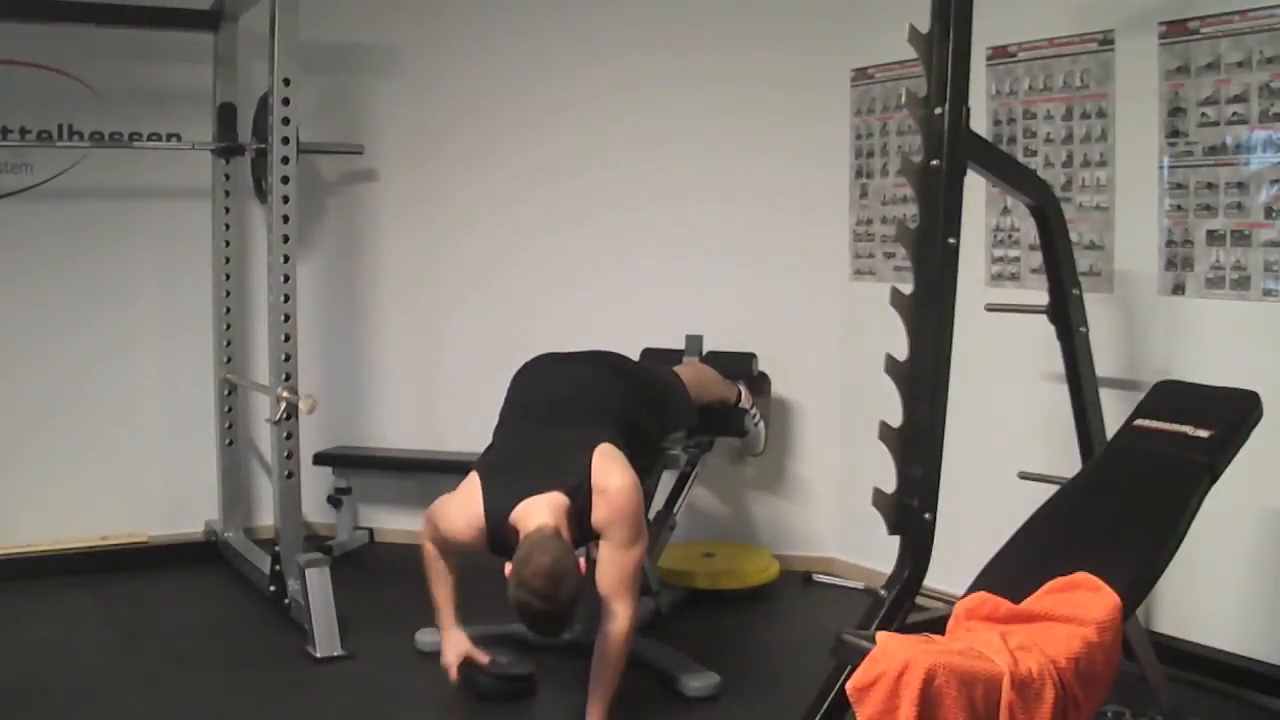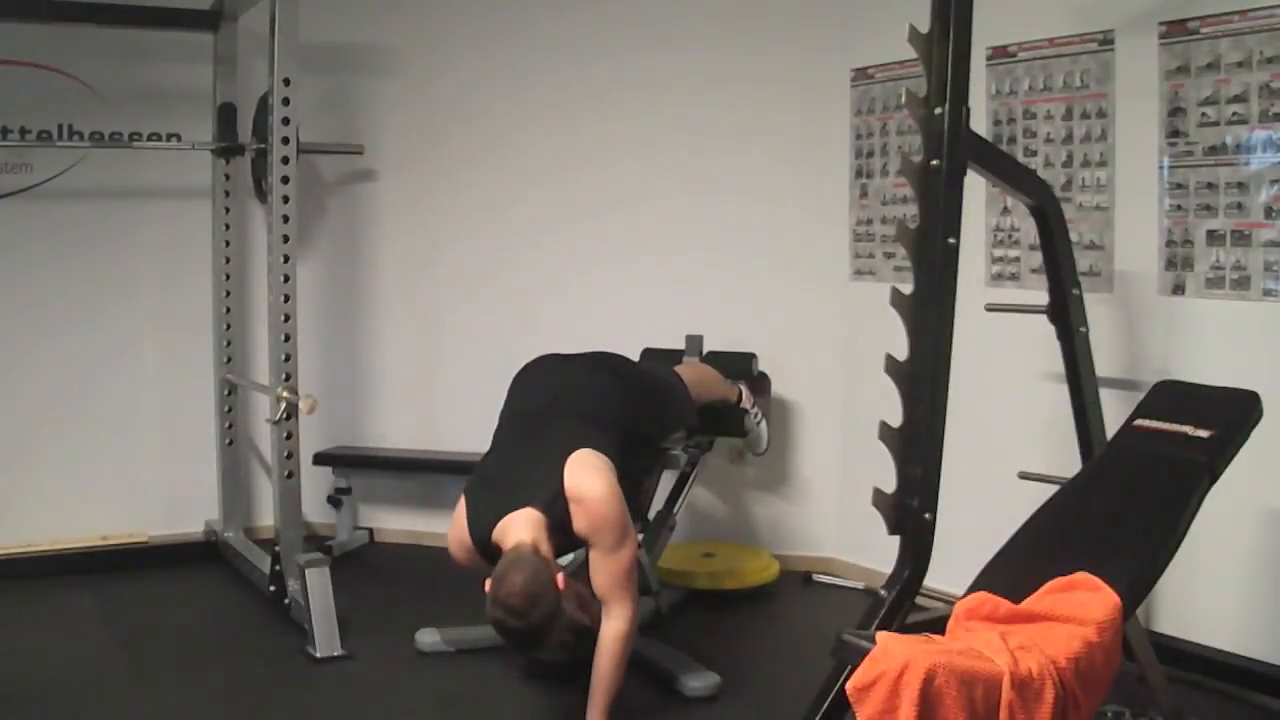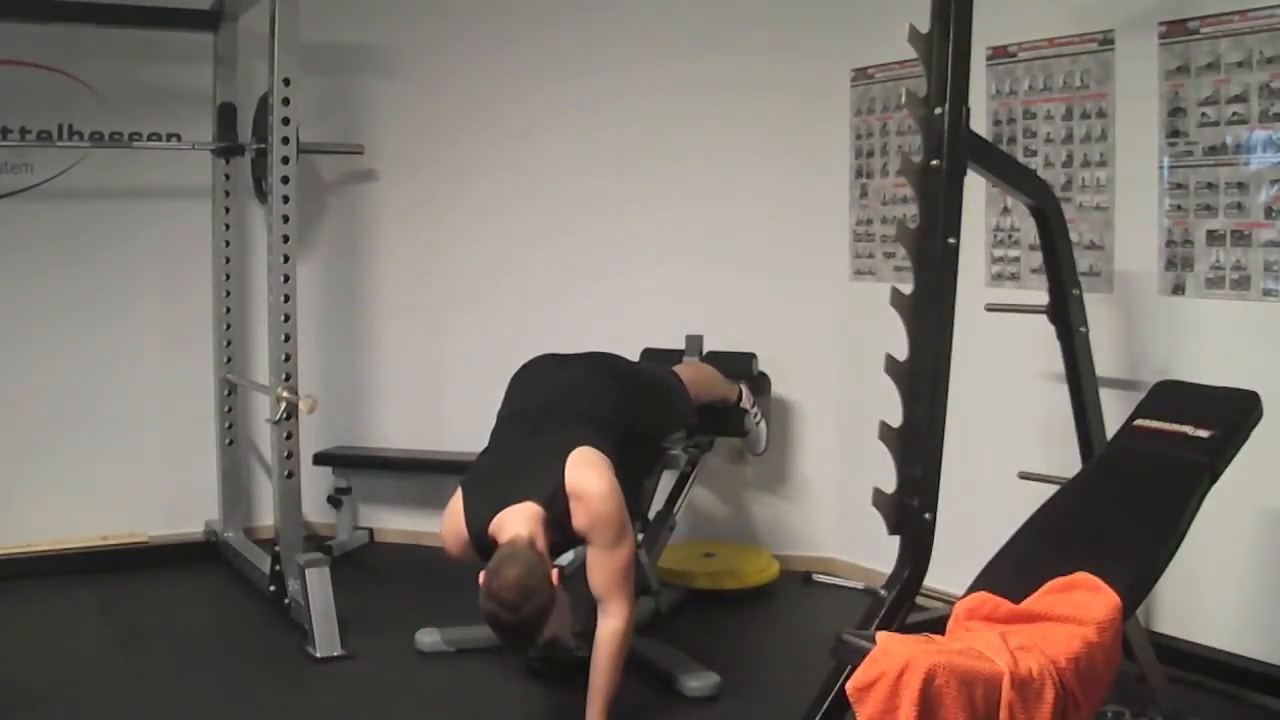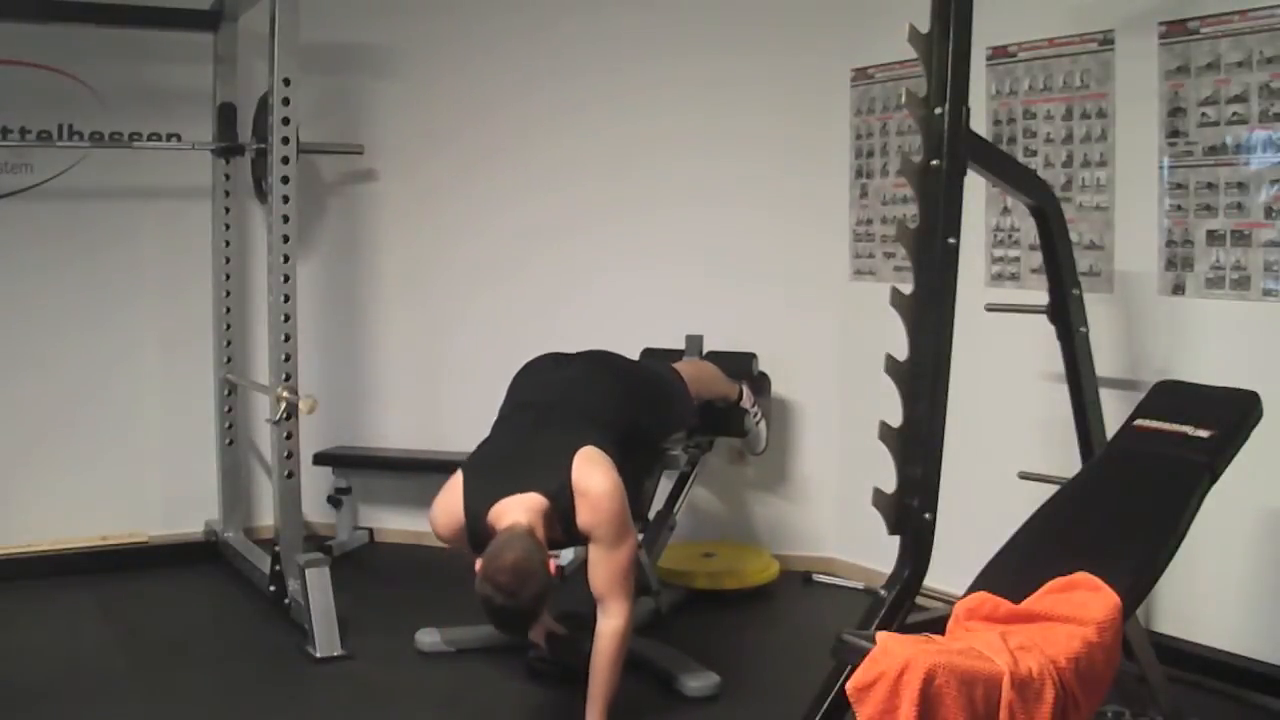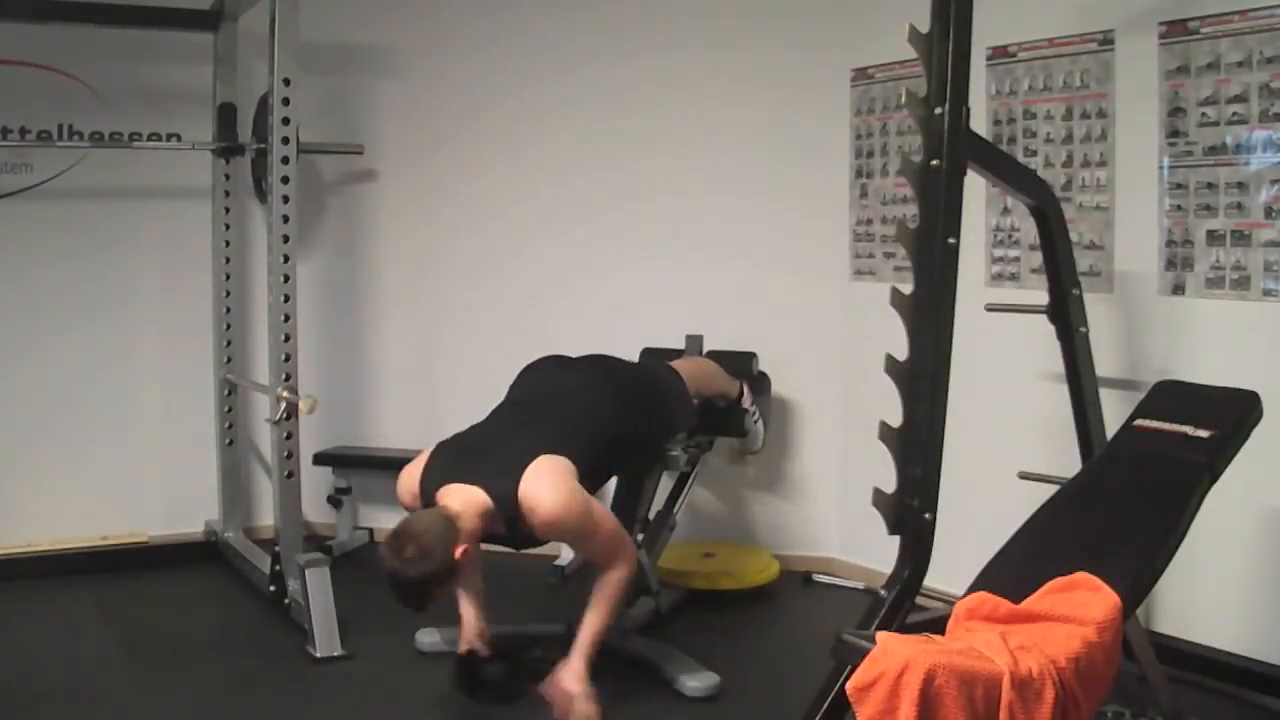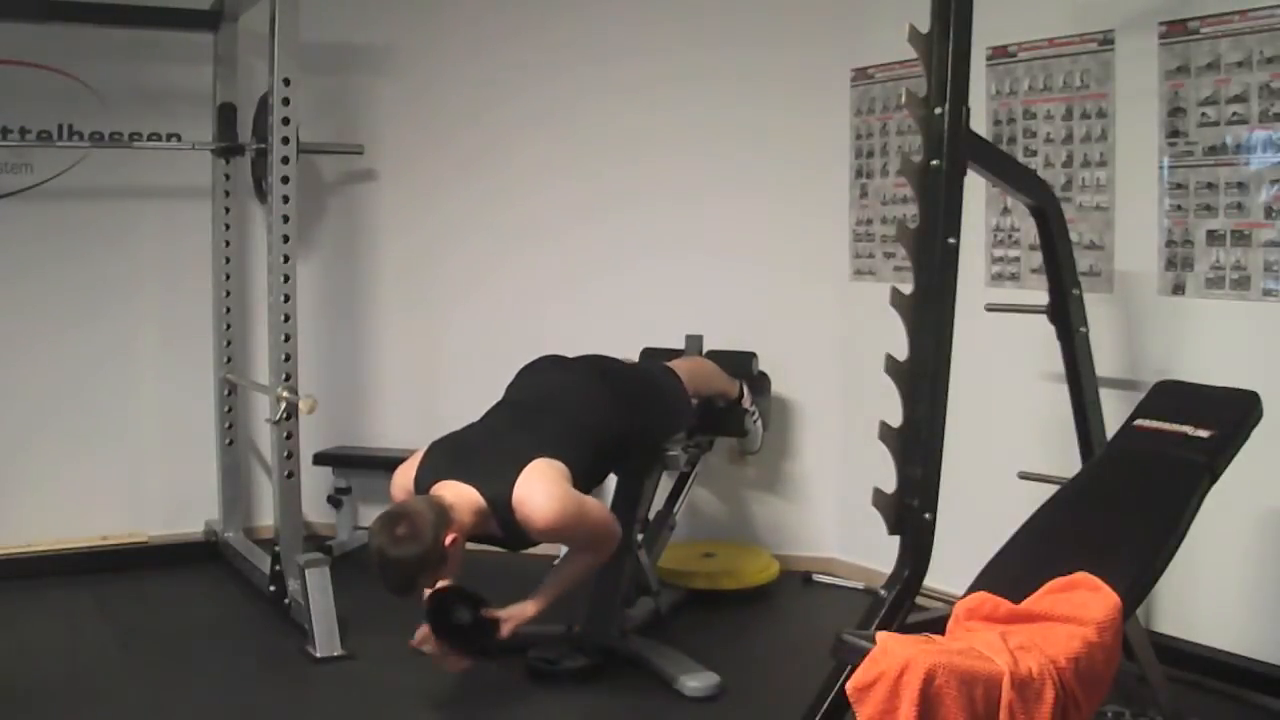
dt=0.5s
person 1, frame 1
left shoulder: (613, 490)
right shoulder: (466, 517)
left elbow: (618, 614)
right elbow: (432, 537)
right wrist: (451, 629)
left hip: (620, 384)
right hip: (538, 379)
left knee: (679, 385)
left ankle: (737, 397)
person 1, frame 2
left shoulder: (591, 496)
right shoulder: (465, 538)
left elbow: (619, 613)
right wrist: (563, 590)
left hip: (615, 386)
right hip: (538, 380)
left knee: (678, 384)
left ankle: (738, 396)
person 1, frame 3
left shoulder: (591, 494)
right shoulder: (459, 530)
left elbow: (615, 612)
right wrist: (554, 605)
left hip: (615, 387)
right hip: (536, 381)
left knee: (680, 386)
left ankle: (738, 396)
person 1, frame 4
left shoulder: (595, 494)
right shoulder: (450, 517)
left elbow: (614, 612)
right wrist: (533, 615)
left hip: (618, 386)
right hip: (538, 379)
left knee: (680, 381)
left ankle: (738, 396)
person 1, frame 5
left shoulder: (546, 502)
right shoulder: (413, 486)
left elbow: (622, 560)
right elbow: (460, 538)
left wrist: (578, 665)
right wrist: (472, 616)
left hip: (611, 396)
right hip: (541, 379)
left ankle: (739, 395)
person 1, frame 6
left shoulder: (541, 506)
right shoulder: (407, 486)
left elbow: (606, 538)
right elbow: (429, 557)
left wrist: (528, 609)
left hip: (611, 398)
right hip: (541, 378)
left knee: (673, 379)
left ankle: (737, 396)
